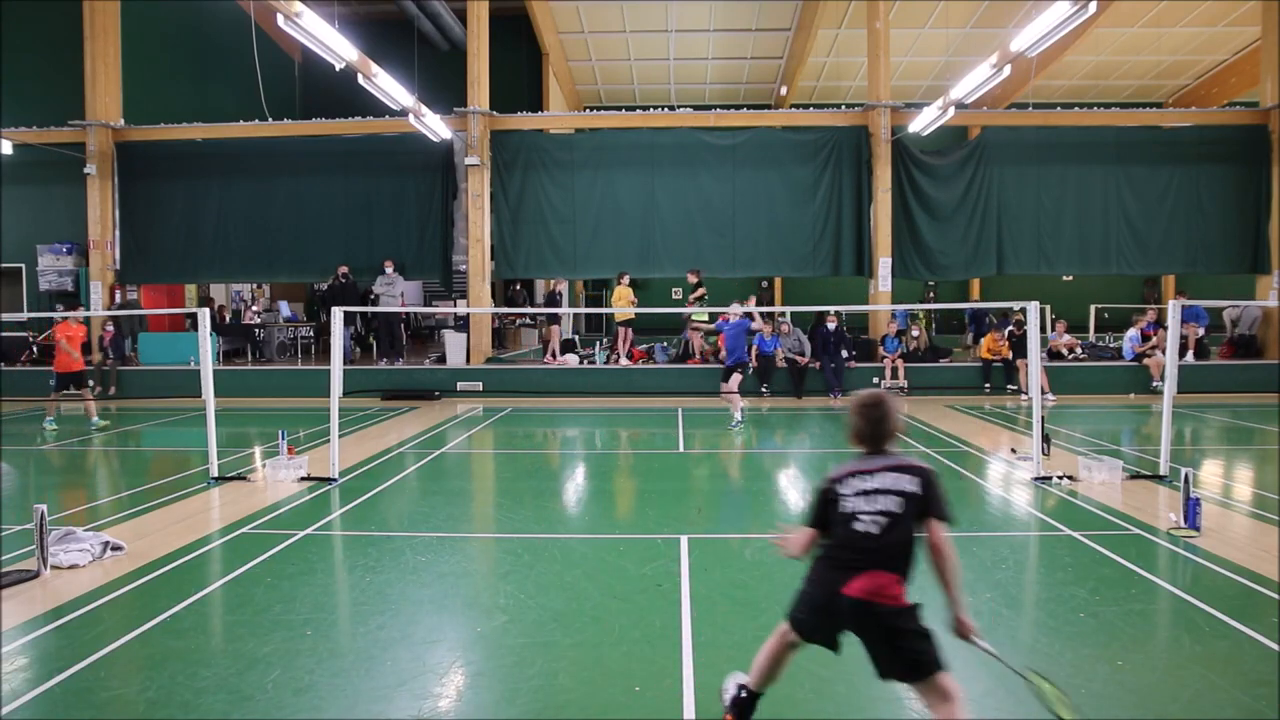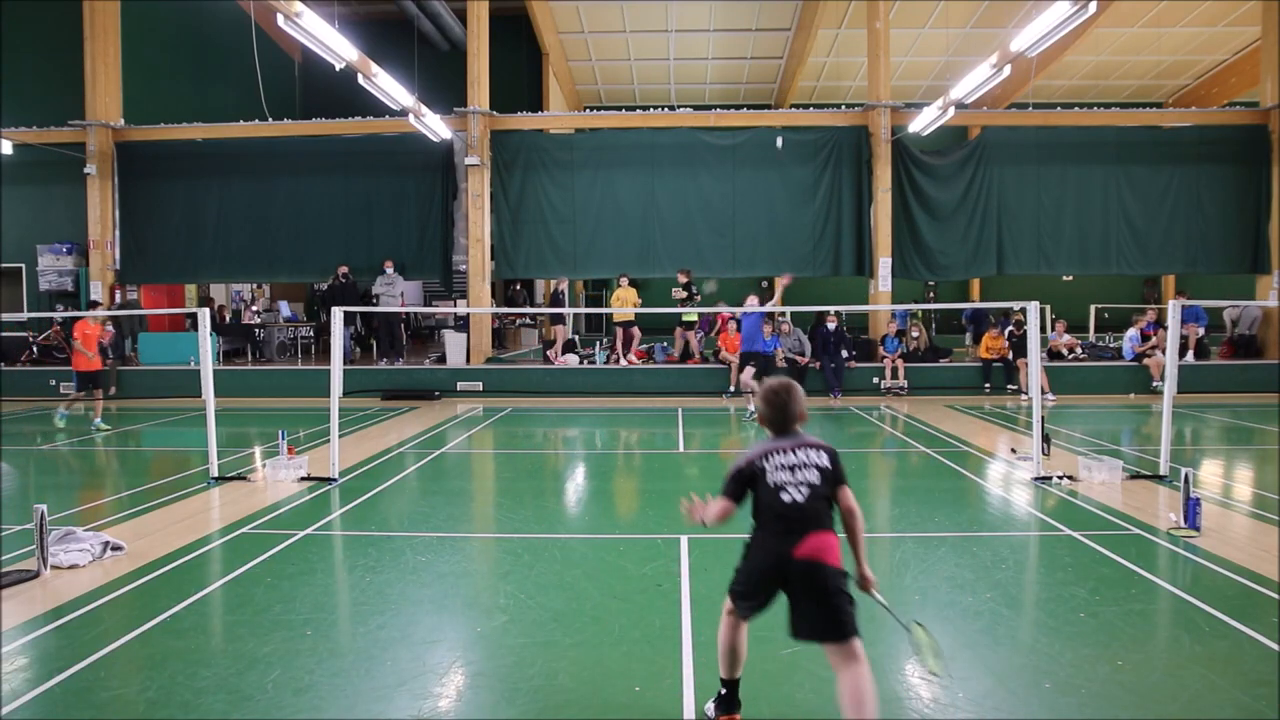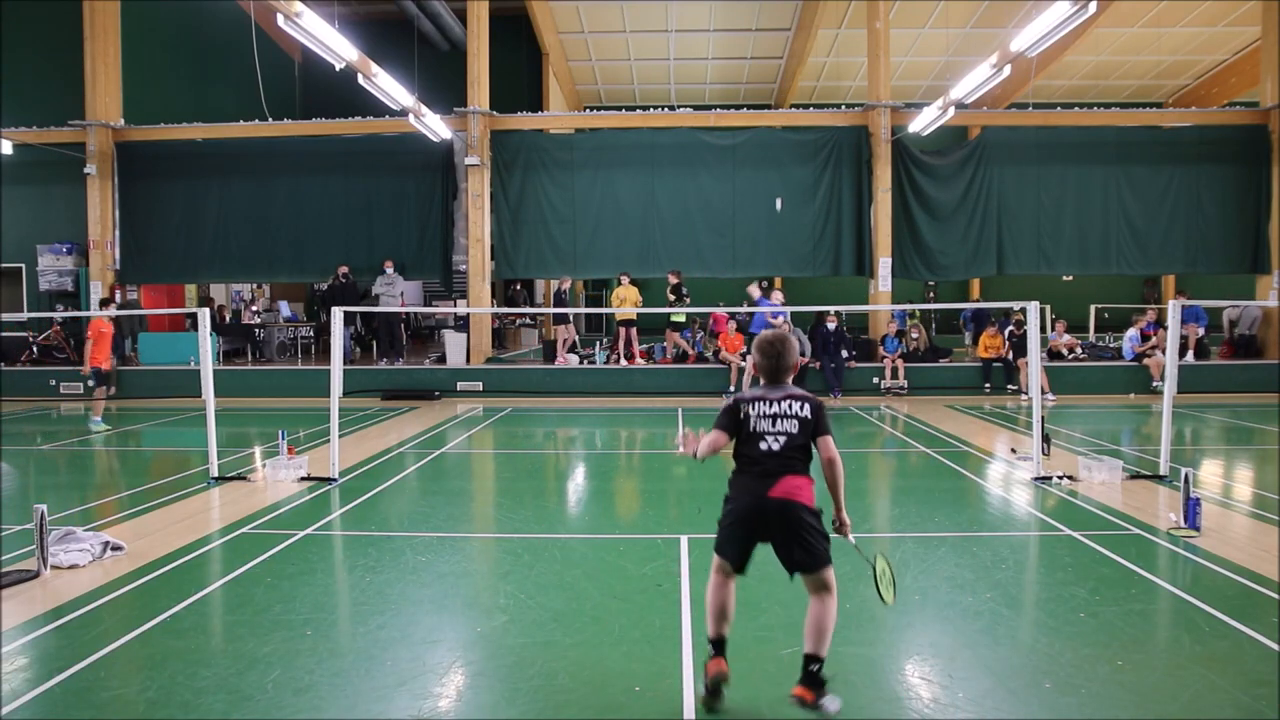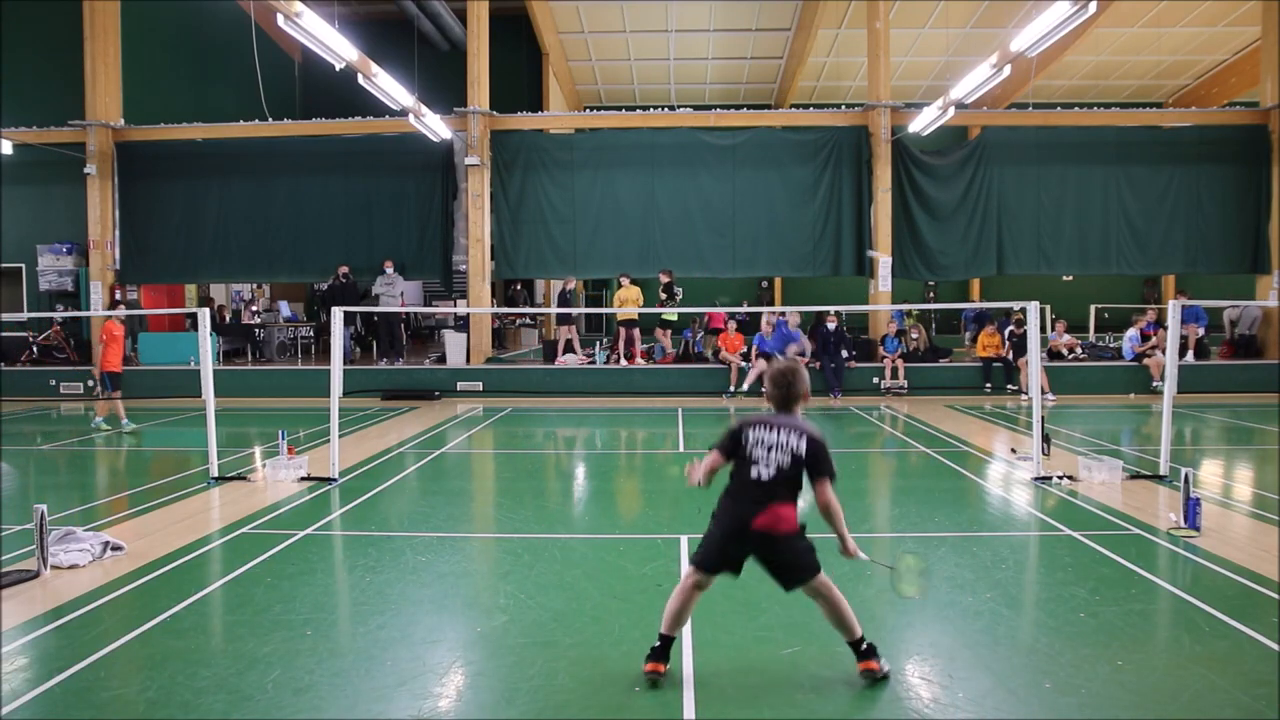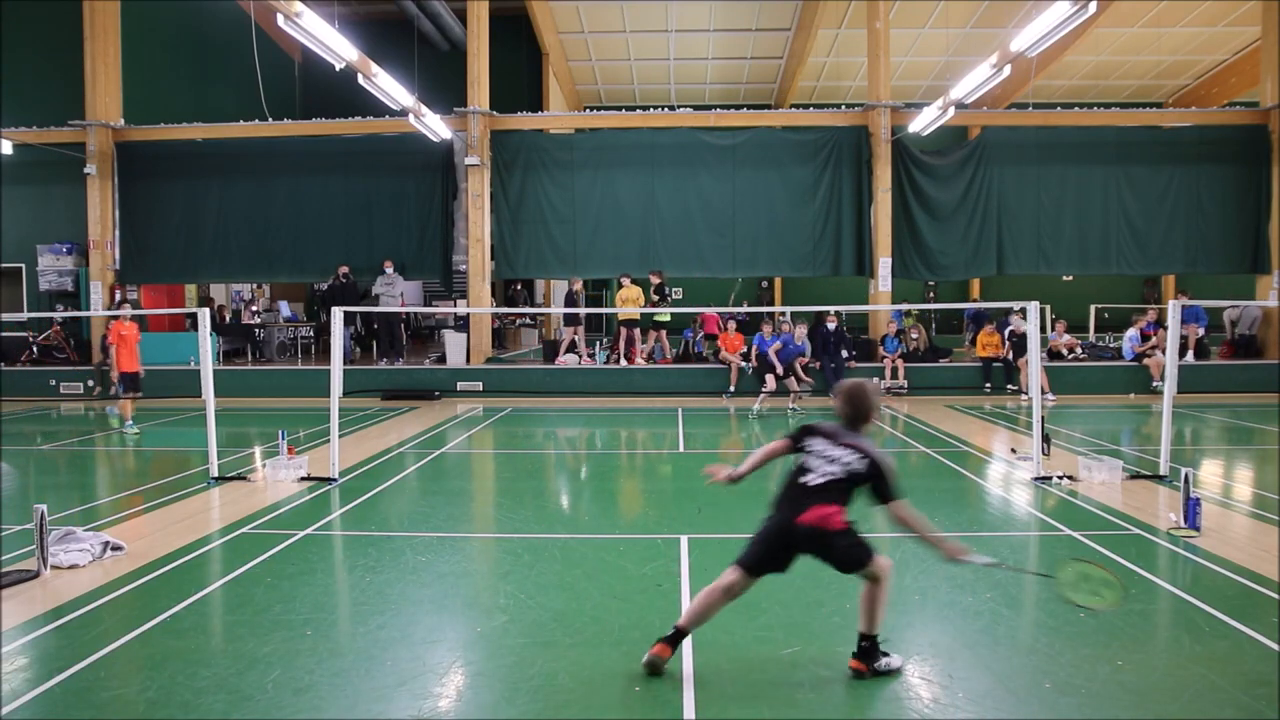
dt=0.2s
person 1, frame 1
left shoulder: (837, 480)
right shoulder: (919, 476)
left elbow: (803, 546)
right elbow: (938, 542)
left wrist: (790, 543)
right wrist: (958, 610)
left hip: (828, 584)
right hip: (882, 598)
left knee: (787, 635)
person 1, frame 2
left shoulder: (751, 461)
right shoulder: (825, 452)
left elbow: (719, 514)
right elbow: (850, 509)
left wrist: (703, 516)
right wrist: (862, 565)
left hip: (767, 551)
right hip: (818, 556)
left knee: (733, 614)
right knee: (851, 660)
person 1, frame 3
left shoulder: (740, 403)
right shoulder: (811, 404)
left elbow: (713, 444)
right elbow: (830, 457)
left wrist: (695, 449)
right wrist: (840, 510)
left hip: (745, 499)
right hip: (792, 500)
left knee: (722, 571)
right knee: (823, 587)
left ankle: (716, 662)
right ankle: (811, 682)
person 1, frame 4
left shoulder: (746, 427)
right shoulder: (811, 439)
left elbow: (709, 465)
right elbow: (825, 499)
left wrist: (698, 476)
right wrist: (845, 540)
left hip: (731, 517)
right hip: (776, 524)
left knee: (694, 581)
right knee: (823, 590)
left ankle: (658, 655)
right ankle: (867, 657)
person 1, frame 5
left shoulder: (814, 432)
right shoulder: (872, 459)
left elbow: (775, 447)
right elbow: (899, 512)
left wrist: (736, 472)
right wrist: (943, 544)
left hip: (784, 519)
right hip: (824, 524)
left knee: (731, 582)
right knee: (879, 571)
left ankle: (667, 644)
right ankle: (867, 653)
